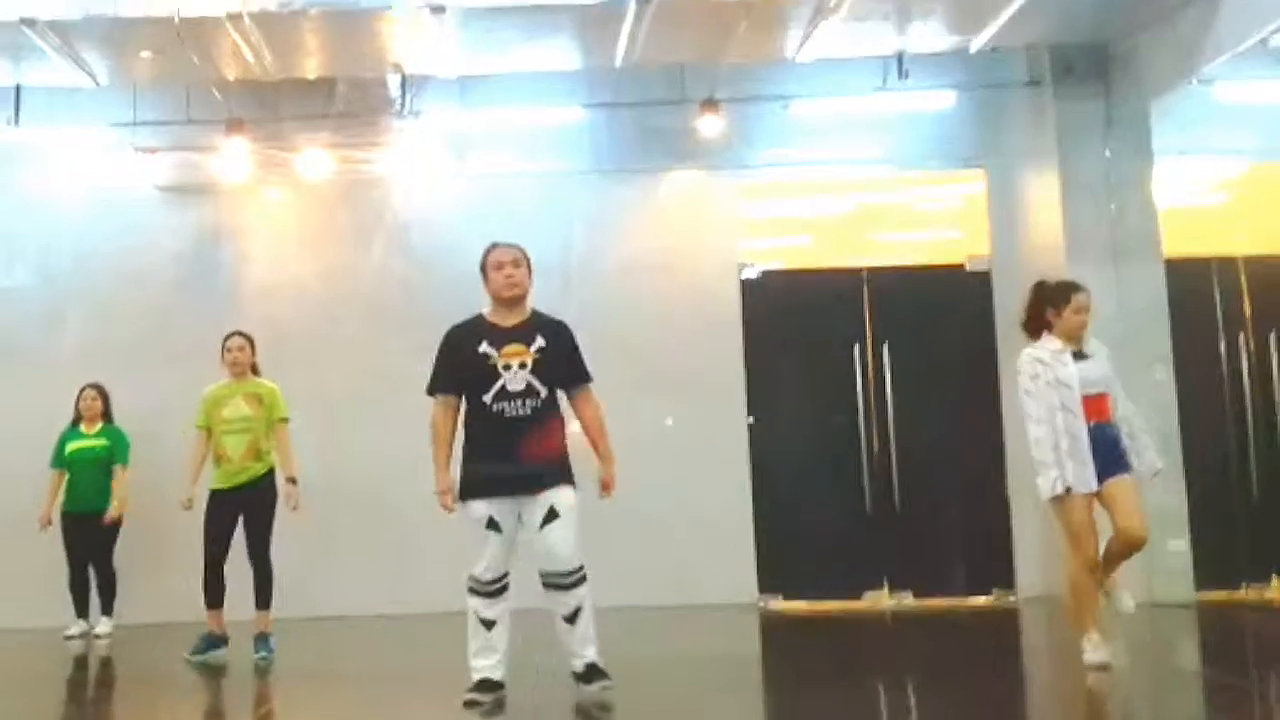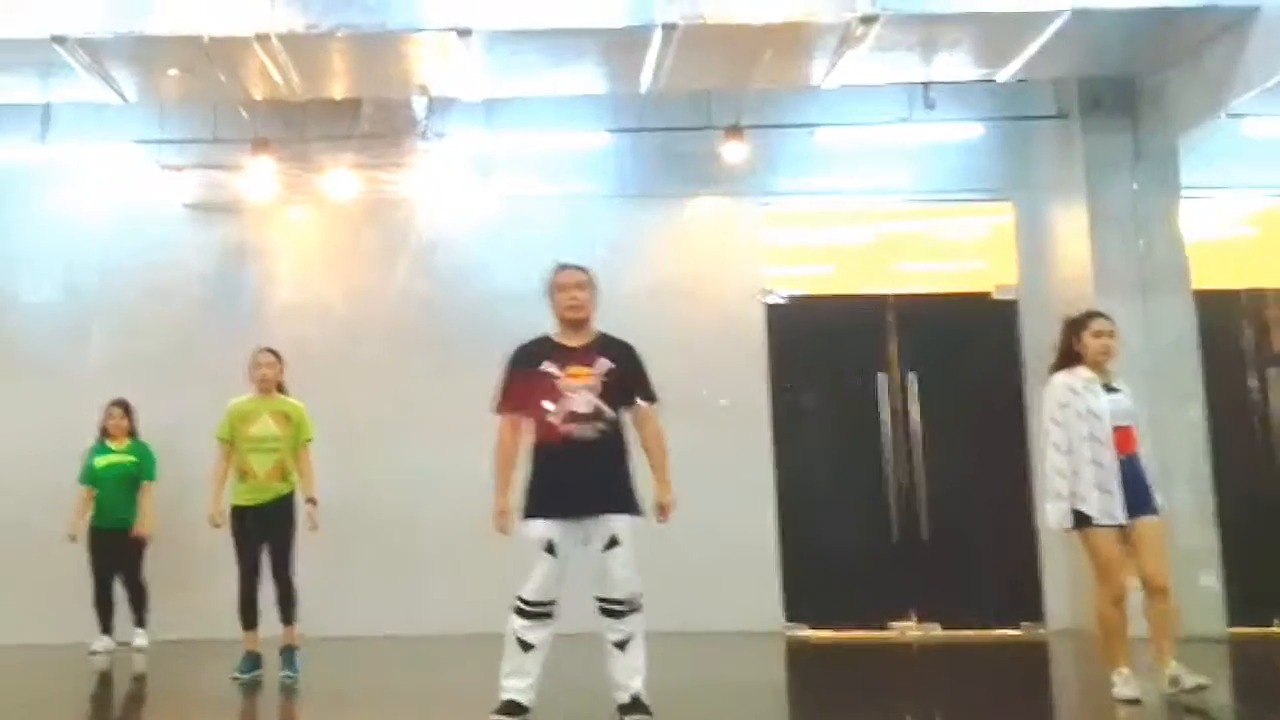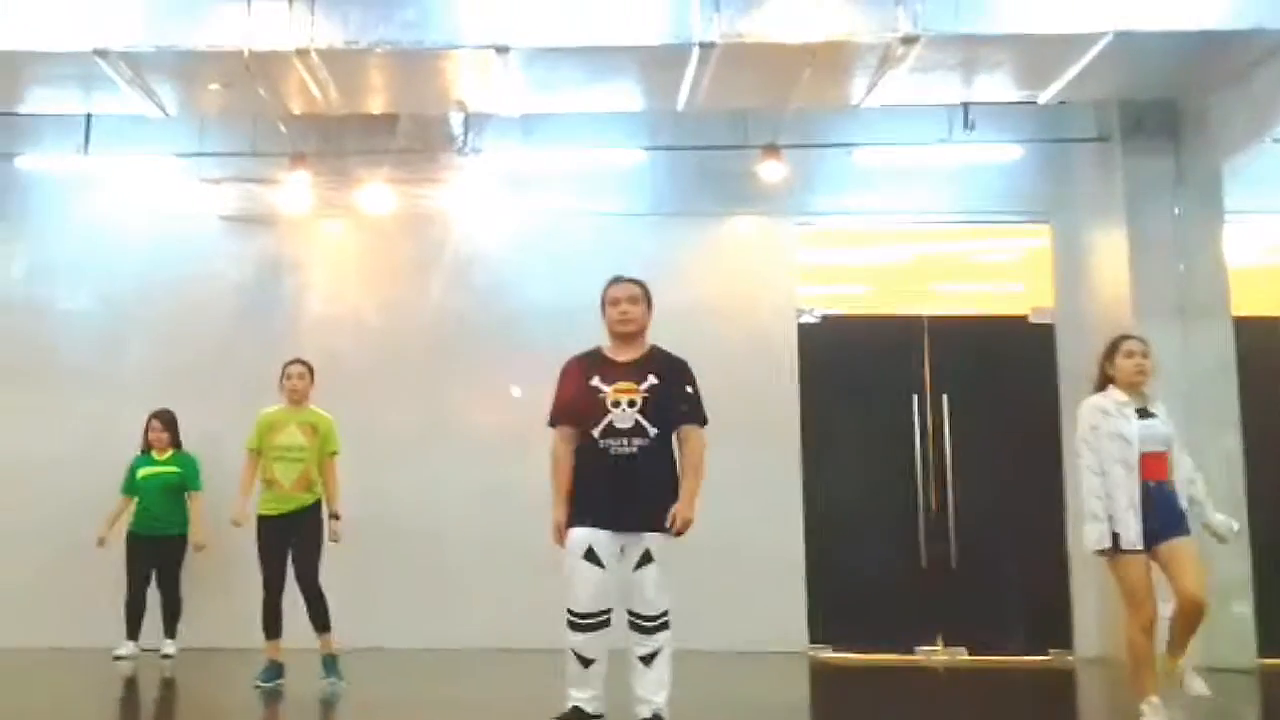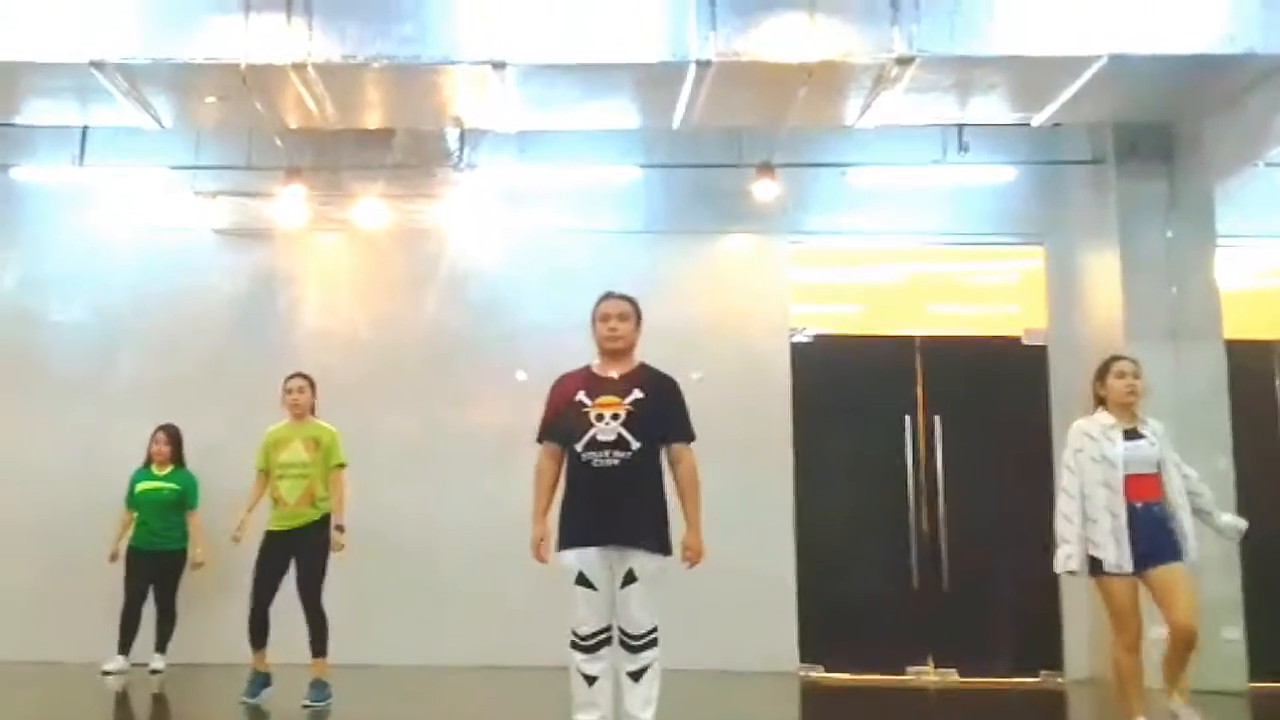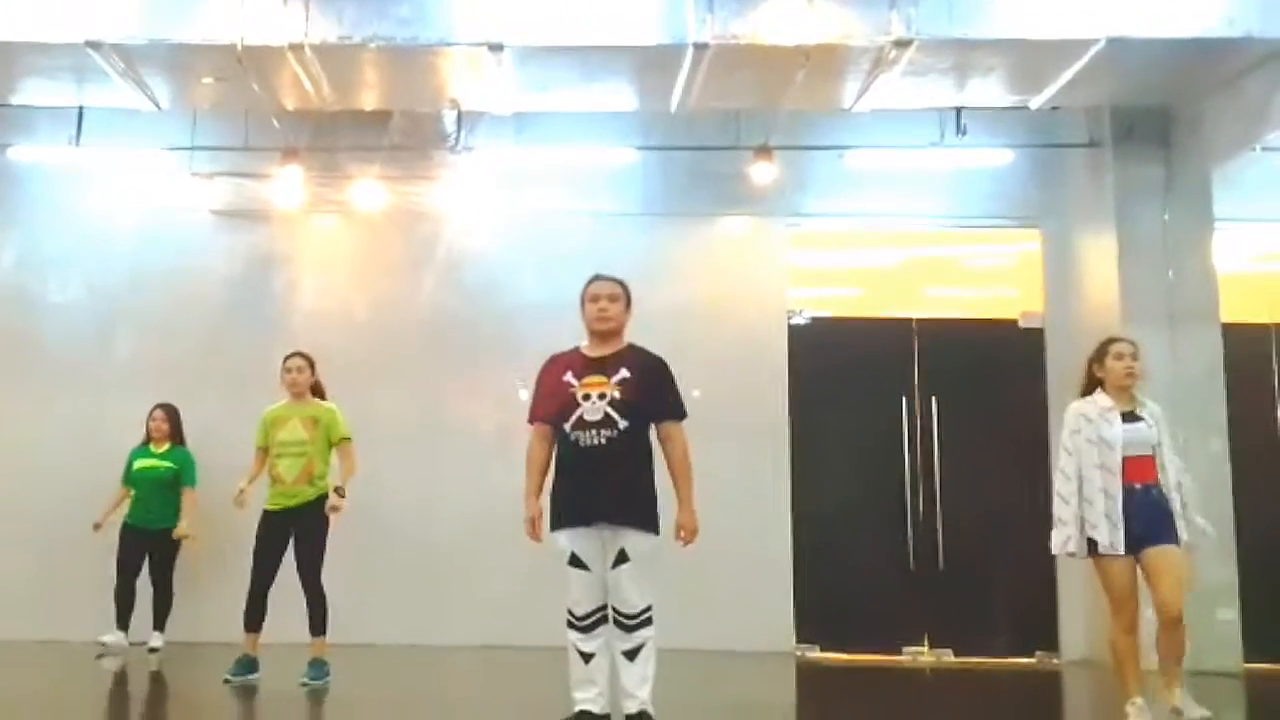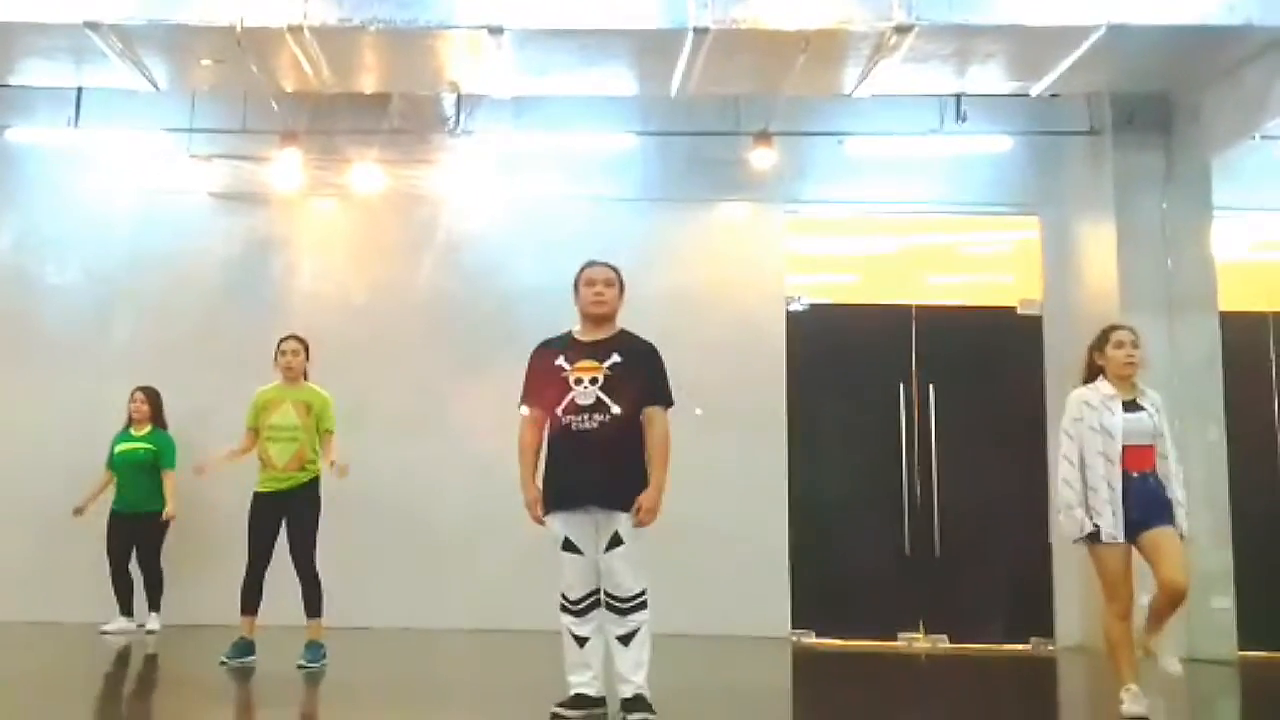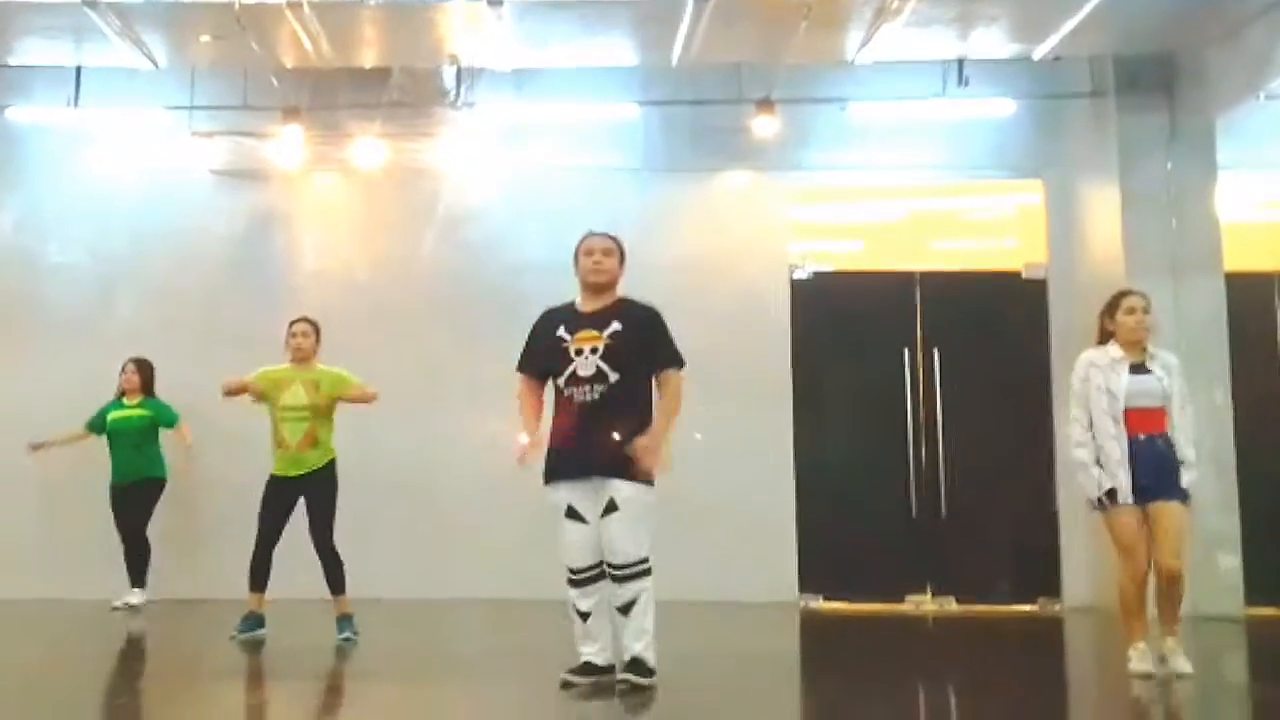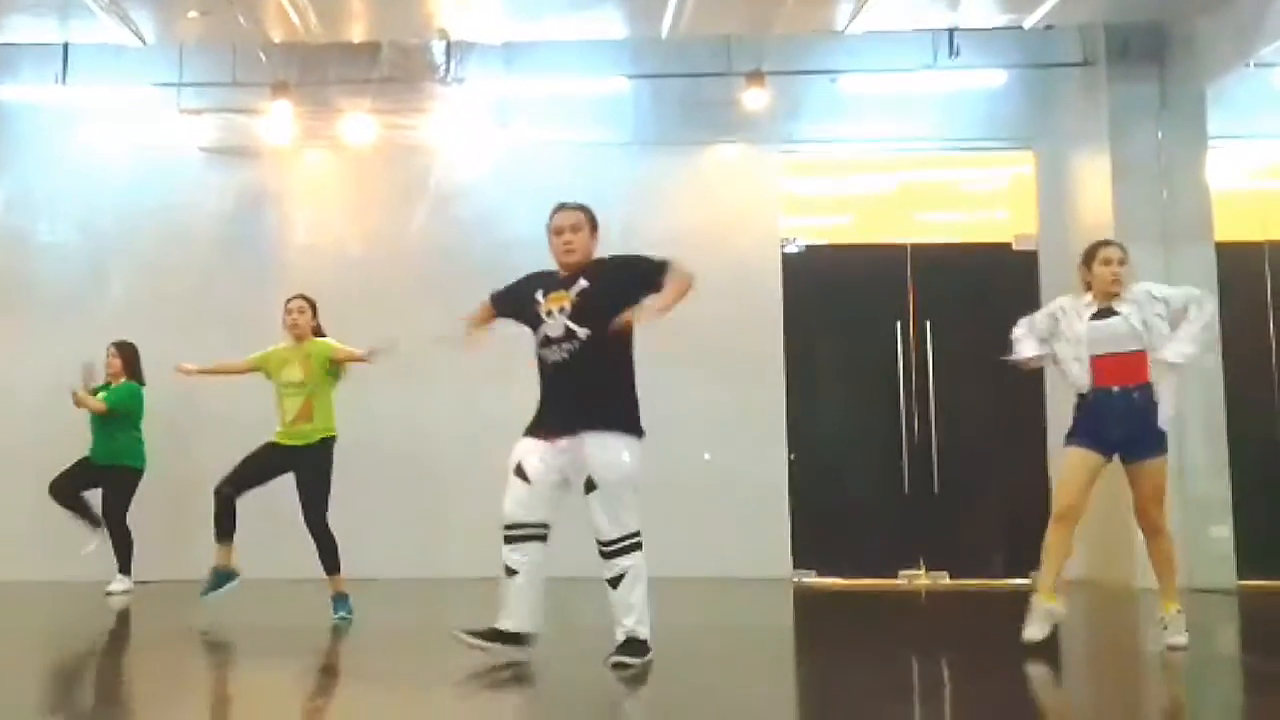
dt=0.3s
person 1, frame 1
left shoulder: (555, 333)
right shoulder: (462, 338)
left elbow: (582, 399)
right elbow: (445, 407)
left wrist: (606, 459)
right wrist: (442, 471)
left hip: (549, 475)
right hip: (487, 478)
left knee: (565, 567)
right knee: (489, 576)
left ankle: (585, 661)
right ankle: (488, 674)
person 1, frame 2
left shoulder: (620, 354)
right shoulder: (529, 357)
left elbow: (646, 419)
right elbow: (510, 427)
left wrist: (663, 483)
right wrist: (501, 493)
left hip: (611, 497)
right hip: (549, 500)
left knee: (621, 595)
right knee: (536, 596)
person 1, frame 3
left shoulder: (673, 370)
right shoulder: (579, 370)
left elbow: (691, 439)
right elbow: (564, 441)
left wrist: (687, 499)
right wrist: (559, 505)
left hip: (653, 514)
right hip: (591, 514)
left knee: (649, 614)
right knee: (586, 611)
person 1, frame 4
left shoulder: (660, 387)
right shoulder: (567, 387)
left elbow: (681, 459)
right elbow: (550, 456)
left wrist: (693, 527)
right wrist: (539, 520)
left hip: (641, 531)
right hip: (581, 531)
left knee: (637, 630)
right knee: (588, 632)
person 1, frame 5
left shoulder: (649, 367)
right shoulder: (556, 368)
left elbow: (672, 437)
right elbow: (541, 436)
left wrist: (686, 504)
right wrist: (531, 499)
left hip: (631, 510)
right hip: (573, 510)
left knee: (631, 608)
right knee: (583, 611)
person 1, frame 6
left shoulder: (640, 353)
right shoulder: (548, 353)
left elbow: (656, 422)
right elbow: (531, 420)
left wrist: (655, 486)
right wrist: (528, 482)
left hip: (622, 493)
right hip: (566, 494)
left knee: (625, 592)
right knee: (576, 595)
person 1, frame 7
left shoulder: (641, 317)
right shoulder: (551, 323)
left elbow: (672, 376)
right elbow: (530, 382)
left wrist: (657, 434)
right wrist: (529, 429)
left hip: (624, 462)
right hip: (570, 466)
left knee: (627, 561)
right knee: (581, 564)
left ankle: (638, 656)
right ankle: (596, 658)
person 1, frame 8
left shoulder: (617, 273)
right shoulder: (534, 287)
left elbow: (678, 275)
right elbow: (491, 307)
left wrist: (658, 303)
right wrist: (469, 326)
left hip: (606, 425)
right hip: (548, 428)
left knee: (617, 532)
right knee: (519, 519)
left ankle: (634, 635)
right ankle: (514, 627)
person 2, frame 1
left shoulder: (1096, 351)
right shoulder: (1034, 358)
left elbow: (1118, 404)
right elbow: (1037, 418)
left wrist: (1145, 451)
right wrist: (1051, 471)
left hip: (1110, 448)
right hip: (1069, 455)
left knee: (1135, 531)
right knee: (1083, 553)
left ankle: (1104, 576)
right ankle: (1091, 637)
person 2, frame 2
left shoulder: (1120, 387)
right shoulder: (1063, 385)
right elbow: (1058, 446)
left wrist: (1148, 486)
right wrist: (1060, 502)
left hip: (1134, 482)
right hip: (1094, 491)
left knee: (1158, 580)
right knee: (1112, 588)
left ankle: (1169, 668)
right ankle: (1121, 672)
person 2, frame 3
left shoulder: (1159, 411)
right shoulder: (1095, 409)
left elbow: (1181, 465)
right elbow: (1090, 469)
left wrist: (1211, 515)
right wrist: (1098, 524)
left hip: (1166, 508)
right hip: (1125, 514)
left knee: (1195, 596)
right knee: (1142, 615)
left ankle: (1174, 658)
person 2, frame 4
left shoulder: (1154, 430)
right shoulder: (1084, 432)
left elbow: (1183, 478)
right elbow: (1071, 491)
left wrist: (1219, 518)
right wrist: (1069, 546)
left hip: (1158, 529)
right hip: (1112, 535)
left knee: (1185, 626)
right knee: (1128, 637)
person 2, frame 5
left shoulder: (1152, 412)
right shoulder: (1082, 413)
left elbow: (1171, 467)
right elbow: (1069, 472)
left wrist: (1188, 516)
right wrist: (1066, 528)
left hip: (1155, 511)
right hip: (1110, 517)
left knee: (1173, 609)
right knee: (1125, 617)
person 2, frame 6
left shoulder: (1153, 400)
right shoulder: (1083, 400)
left elbow: (1167, 456)
right elbow: (1070, 461)
left wrist: (1179, 505)
right wrist: (1074, 512)
left hip: (1152, 498)
right hip: (1107, 503)
left knee: (1177, 582)
right knee: (1119, 603)
left ankle: (1151, 635)
right ankle: (1129, 688)
person 2, frame 7
left shoulder: (1167, 363)
right shoulder: (1092, 362)
left elbow: (1182, 419)
right elbow: (1078, 424)
left wrist: (1188, 466)
right wrist: (1091, 474)
left hip: (1164, 470)
right hip: (1117, 472)
left knee: (1171, 566)
right knee: (1135, 568)
left ankle: (1170, 644)
right ankle: (1138, 644)
person 2, frame 8
left shoulder: (1148, 297)
right shoulder: (1066, 309)
left elbow: (1201, 302)
right elbow: (1025, 330)
left wrist: (1181, 346)
right wrist: (1032, 352)
left hip: (1141, 416)
right hip: (1092, 420)
left knee: (1153, 520)
right knee: (1064, 508)
left ankle: (1172, 612)
right ankle: (1044, 602)
person 3, frame 1
left shoulder: (268, 392)
right shoulder: (211, 396)
left elbow: (281, 438)
right elbow: (202, 443)
left wrist: (291, 480)
right wrist: (190, 485)
left hip: (259, 482)
right hip: (221, 487)
left knee: (258, 557)
right knee: (213, 559)
left ankle: (263, 633)
right ankle: (215, 633)
person 3, frame 2
left shoulder: (294, 410)
right shoulder: (236, 409)
left elbow: (303, 460)
right elbow: (224, 457)
left wrist: (310, 499)
right wrist: (215, 500)
left hip: (281, 501)
right hip: (244, 504)
left knee: (282, 574)
right knee: (248, 578)
left ankle: (289, 647)
right ankle: (251, 653)
person 3, frame 3
left shoulder: (323, 423)
right shoulder: (265, 420)
left elbow: (329, 473)
right elbow: (251, 464)
left wrist: (334, 515)
right wrist: (241, 501)
left hip: (307, 512)
right hip: (270, 513)
left knee: (308, 582)
right knee: (272, 588)
left ankle: (329, 656)
right ankle: (273, 663)
person 3, frame 4
left shoulder: (327, 435)
right shoulder: (272, 436)
left elbow: (336, 484)
right elbow: (261, 482)
left wrist: (338, 525)
right wrist: (244, 515)
left hip: (313, 527)
right hip: (277, 528)
left knee: (311, 601)
right knee: (259, 600)
left ankle: (320, 682)
right ankle: (260, 672)
person 3, frame 5
left shoulder: (327, 413)
right shoulder: (271, 415)
left elbow: (347, 457)
right elbow: (261, 458)
left wrist: (339, 490)
right wrist: (246, 483)
left hip: (312, 506)
right hip: (275, 507)
left knee: (310, 581)
right knee: (260, 581)
left ankle: (318, 661)
right ankle: (249, 657)
person 3, frame 6
left shoulder: (319, 399)
right shoulder: (262, 397)
left elbow: (327, 443)
right elbow: (249, 440)
left wrist: (333, 461)
right wrist: (221, 459)
left hip: (303, 489)
right hip: (266, 490)
left knee: (304, 564)
right knee: (255, 565)
left ankle: (315, 643)
right ankle: (245, 640)
person 3, frame 7
left shoulder: (330, 376)
right shoulder: (271, 376)
left elbow: (370, 394)
right elbow: (228, 390)
left wrist: (334, 396)
right wrist: (238, 386)
left hip: (321, 470)
right hip: (284, 472)
left knee: (323, 543)
right knee: (264, 542)
left ankle: (344, 617)
right ankle: (254, 616)
person 3, frame 8
left shoulder: (324, 348)
right shoulder: (275, 354)
left elbow: (345, 353)
right elbow: (239, 366)
left wrist: (363, 355)
right wrist: (198, 370)
left hip: (317, 444)
right hip: (284, 442)
left knee: (315, 521)
right knee: (225, 490)
left ankle: (340, 595)
right ankle: (223, 568)
person 4, frame 1
left shoulder: (114, 435)
right shoulder: (68, 436)
left elbow: (120, 472)
right elbow: (58, 474)
left wrist: (117, 504)
right wrist: (47, 508)
left hip: (105, 512)
right hip: (73, 512)
left knee: (101, 562)
right knee: (76, 566)
left ankle: (106, 618)
right ankle: (81, 620)
person 4, frame 2
left shoulder: (140, 450)
right shoulder: (96, 452)
left elbow: (146, 488)
right elbow: (87, 490)
left wrist: (144, 521)
right wrist: (75, 522)
left hip: (131, 526)
right hip: (101, 527)
left knee: (132, 576)
right knee: (101, 580)
left ankle: (140, 629)
right ankle: (105, 636)
person 4, frame 3
left shoulder: (185, 462)
right shoulder: (139, 462)
left elbow: (194, 498)
right elbow: (126, 498)
left wrist: (197, 530)
right wrist: (107, 528)
left hip: (173, 535)
right hip: (140, 534)
left knee: (169, 587)
right knee: (135, 587)
left ankle: (170, 640)
right ankle: (131, 643)
person 4, frame 4
left shoulder: (185, 478)
right shoulder: (139, 476)
left elbow: (192, 516)
right elbow: (129, 512)
left wrist: (197, 549)
right wrist: (116, 543)
left hip: (171, 550)
right hip: (139, 548)
left knee: (165, 602)
right knee: (132, 600)
left ankle: (159, 655)
right ankle: (122, 657)
person 4, frame 5
left shoulder: (182, 456)
right shoulder: (137, 453)
left elbow: (188, 492)
right elbow: (125, 488)
left wrist: (185, 523)
right wrist: (105, 515)
left hip: (165, 530)
right hip: (134, 525)
left knee: (161, 580)
right knee: (124, 576)
left ankle: (157, 634)
right ankle: (120, 632)
person 4, frame 6
left shoulder: (161, 439)
right shoulder: (120, 438)
left elbow: (168, 474)
right elbow: (109, 474)
left wrist: (170, 504)
right wrist: (87, 501)
left hip: (151, 513)
right hip: (121, 511)
left knee: (149, 562)
right knee: (117, 563)
left ankle: (154, 614)
right ankle: (126, 618)
person 4, frame 7
left shoulder: (153, 406)
right shoulder: (111, 408)
left elbow: (177, 423)
right elbow: (85, 431)
left wrist: (186, 438)
right wrist: (50, 443)
left hip: (149, 477)
right hip: (120, 480)
left knee: (135, 528)
right knee: (126, 534)
left ankle: (139, 589)
right ankle: (135, 588)
person 4, frame 8
left shoulder: (130, 390)
right shoulder: (105, 387)
left elbow: (97, 406)
right elbow: (79, 400)
left wrist: (81, 393)
right wrist: (85, 387)
left hip: (125, 463)
right hip: (98, 459)
left knee: (114, 517)
right knee: (59, 488)
left ankle: (124, 577)
right ankle: (96, 526)
